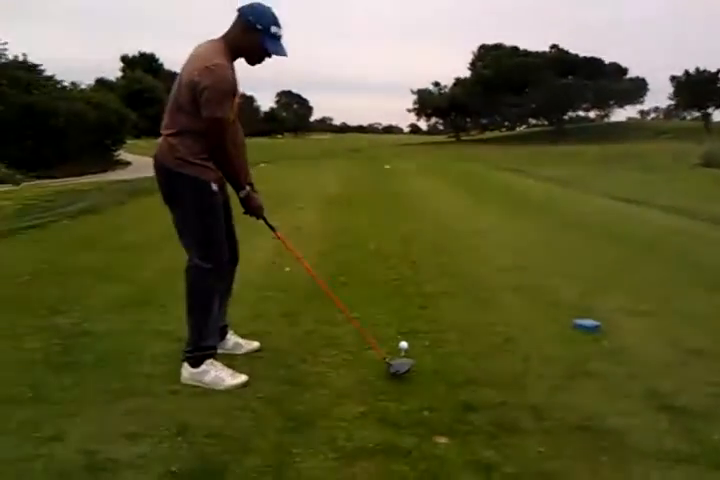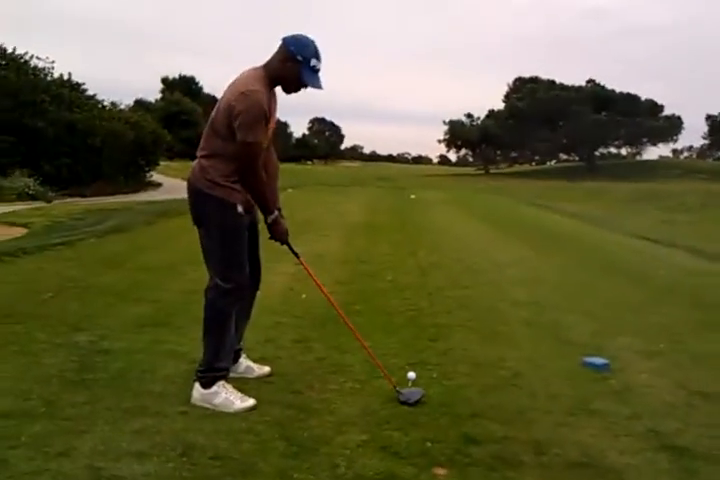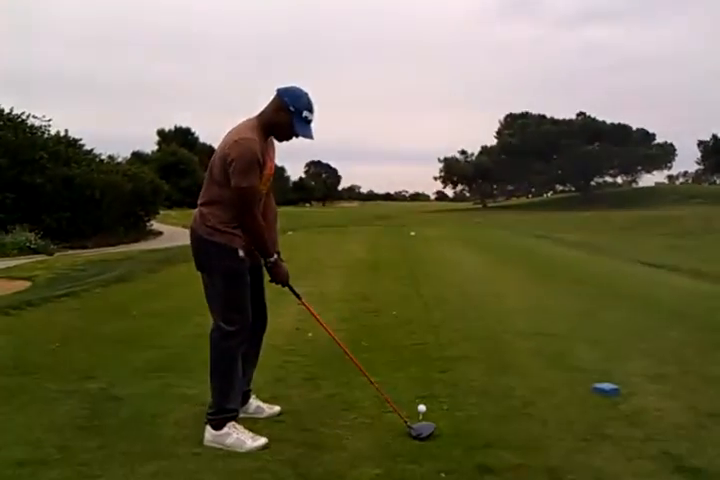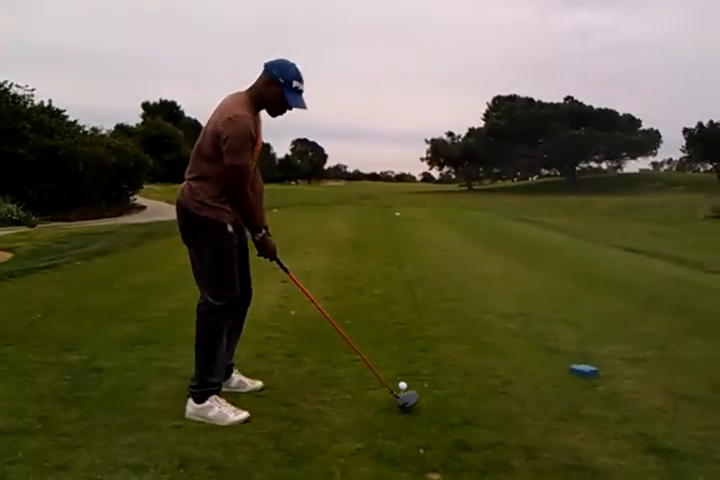
dt=0.3s
person 1, frame 1
left shoulder: (218, 57)
right shoulder: (216, 72)
left elbow: (230, 129)
right elbow: (219, 143)
left wrist: (246, 183)
right wrist: (244, 191)
left hip: (202, 170)
right hip: (186, 172)
left knee: (224, 256)
right knee: (207, 262)
left ankle: (215, 333)
right ankle: (196, 360)
person 1, frame 2
left shoulder: (266, 90)
right shoulder: (252, 97)
left elbow: (266, 156)
right elbow: (251, 168)
left wrist: (274, 209)
right wrist: (272, 217)
left hip: (237, 194)
right hip: (217, 194)
left knee: (249, 279)
right knee: (229, 284)
left ankle: (231, 355)
right ankle: (209, 382)
person 1, frame 3
left shoulder: (265, 141)
right shoulder: (245, 146)
left elbow: (266, 200)
right elbow: (248, 214)
left wrist: (273, 253)
right wrist: (272, 259)
left hip: (241, 241)
right hip: (218, 241)
left knee: (254, 322)
right knee: (233, 326)
left ankle: (240, 397)
right ankle: (219, 423)
person 1, frame 4
left shoulder: (247, 111)
right shoulder: (238, 121)
left elbow: (252, 176)
right elbow: (239, 189)
left wrist: (261, 227)
right wrist: (260, 234)
left hip: (223, 213)
right hip: (206, 214)
left knee: (239, 296)
right knee: (219, 301)
left ankle: (222, 371)
right ankle: (202, 397)
